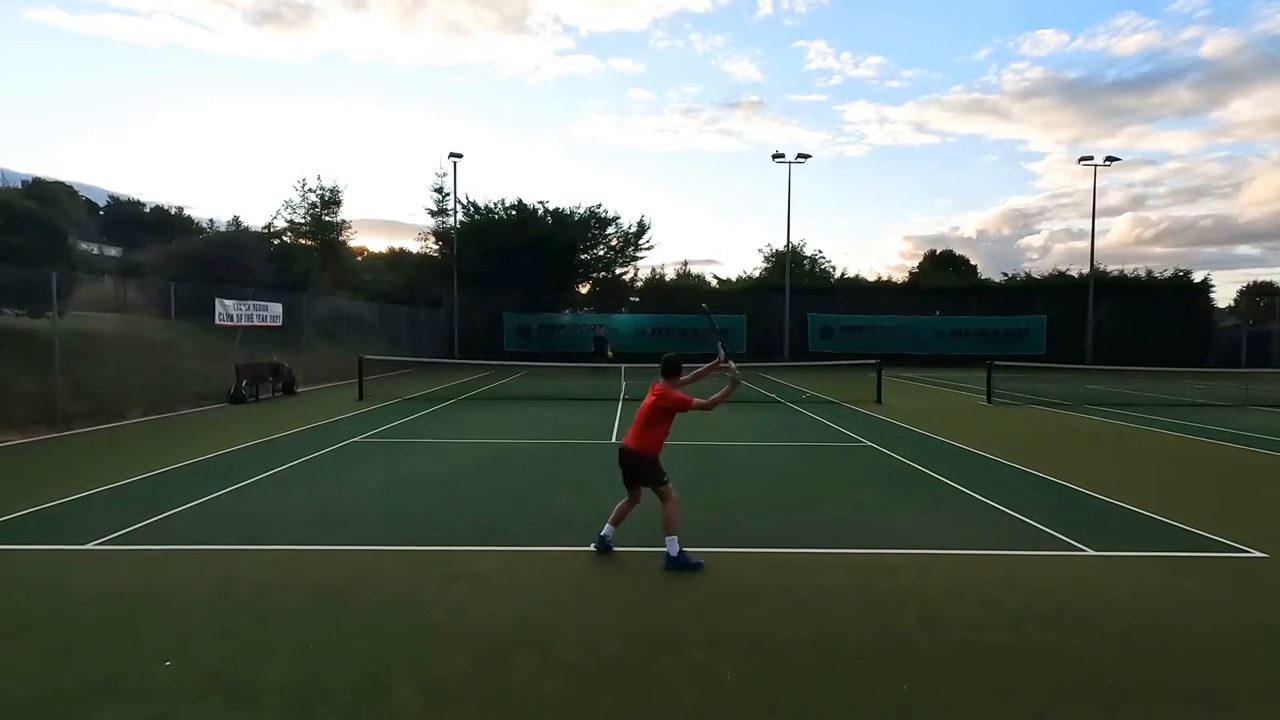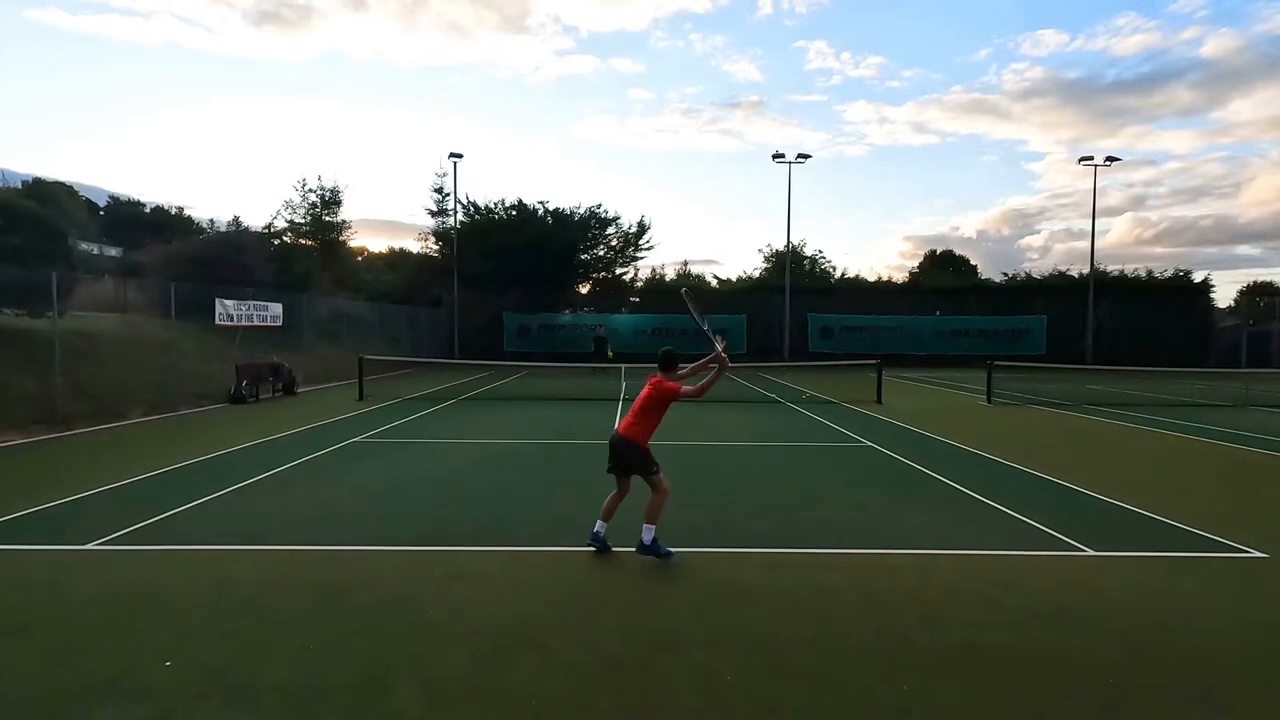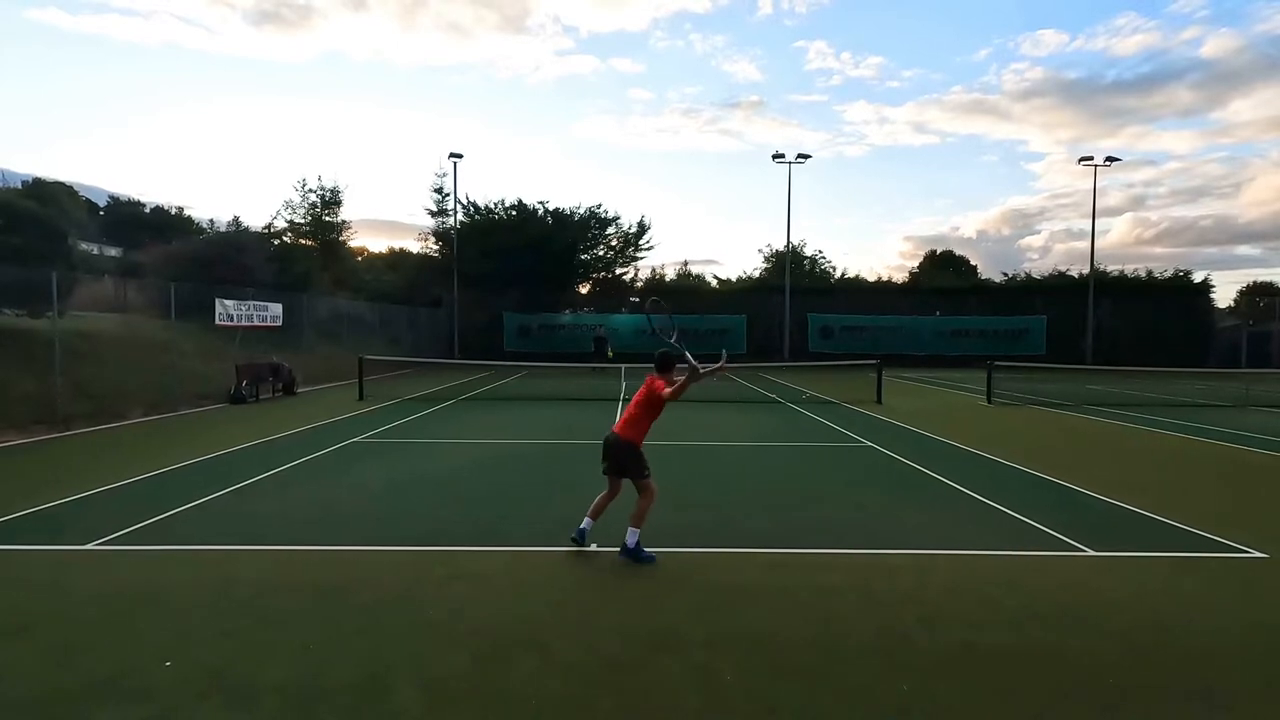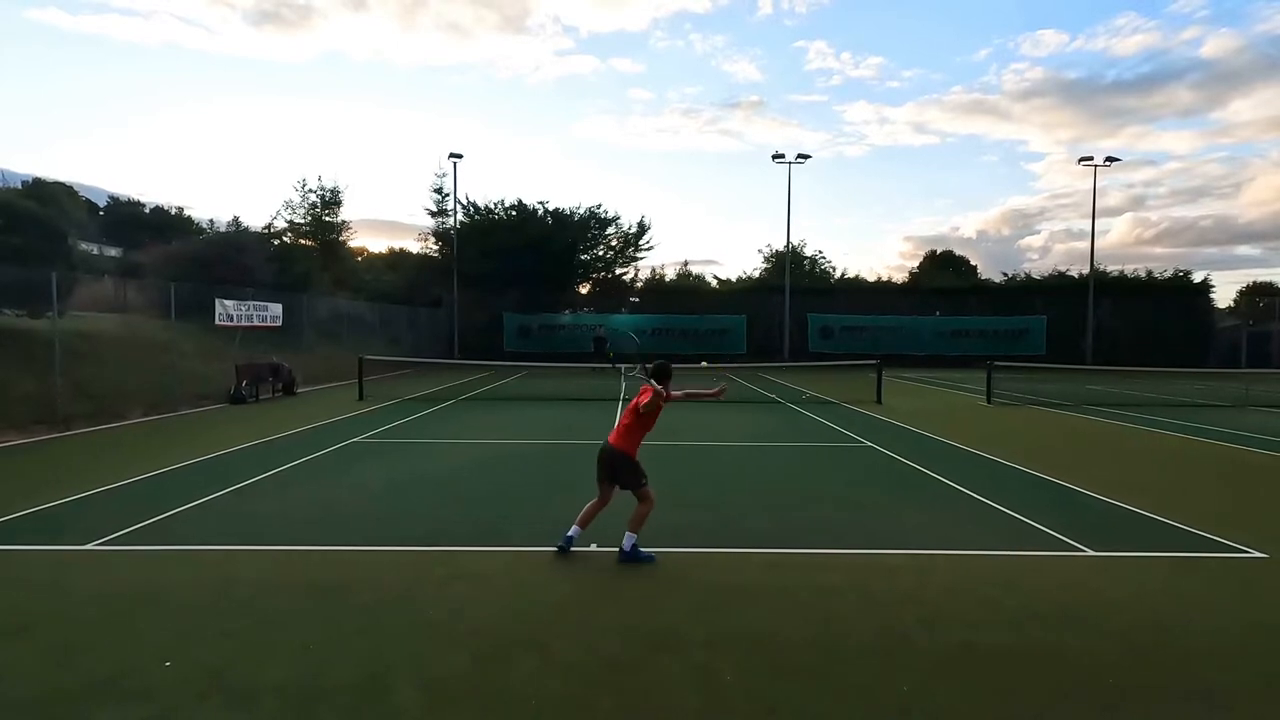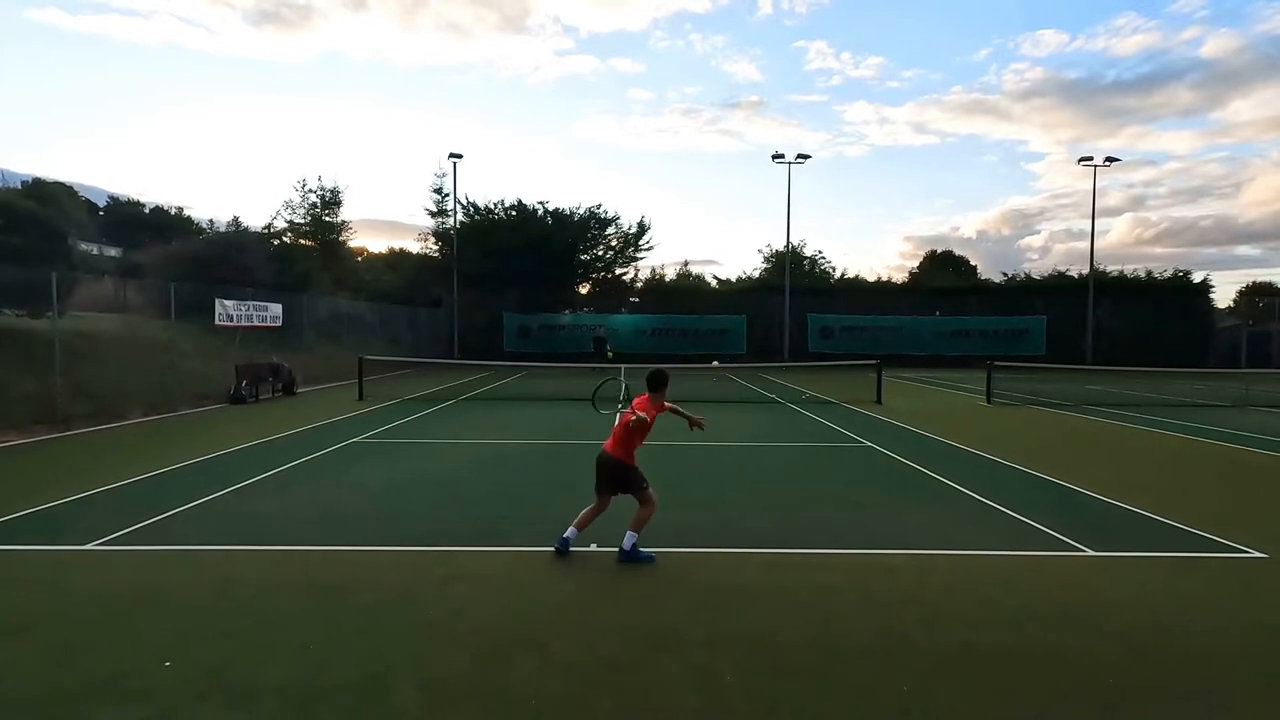
dt=0.1s
person 1, frame 1
left shoulder: (657, 387)
right shoulder: (671, 397)
left elbow: (685, 380)
right elbow: (706, 405)
left wrist: (714, 364)
right wrist: (732, 385)
left hip: (627, 449)
right hip: (644, 454)
left knee: (633, 497)
right knee: (669, 499)
left ankle: (604, 538)
right ankle: (674, 554)
person 1, frame 2
left shoulder: (657, 380)
right shoulder: (664, 387)
left elbow: (686, 372)
right elbow: (696, 392)
left wrist: (714, 357)
right wrist: (720, 370)
left hip: (620, 438)
right hip: (633, 443)
left knee: (621, 490)
right knee: (661, 489)
left ankle: (598, 535)
right ankle: (648, 541)
person 1, frame 3
left shoulder: (654, 380)
right shoulder: (658, 386)
left elbow: (678, 382)
right elbow: (671, 395)
left wrist: (714, 368)
right wrist: (691, 376)
left hip: (614, 439)
right hip: (626, 444)
left knee: (611, 490)
right knee: (648, 492)
left ankle: (583, 531)
right ankle: (630, 546)
person 1, frame 4
left shoulder: (649, 391)
right shoulder: (650, 396)
left elbow: (682, 394)
right elbow: (640, 408)
left wrist: (710, 393)
right wrist: (657, 397)
left hip: (609, 449)
right hip: (622, 454)
left knee: (602, 499)
right knee: (646, 500)
left ankle: (568, 538)
right ankle: (627, 549)
person 1, frame 5
left shoulder: (649, 402)
right shoulder: (646, 407)
left elbow: (668, 406)
right elbow: (631, 424)
left wrist: (690, 418)
right wrist: (640, 420)
left hip: (606, 456)
right hip: (619, 462)
left knee: (600, 505)
right knee: (649, 502)
left ankle: (565, 540)
right ankle: (627, 548)
